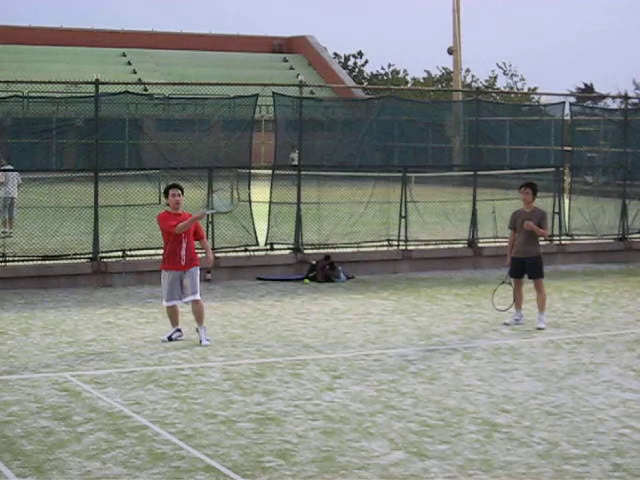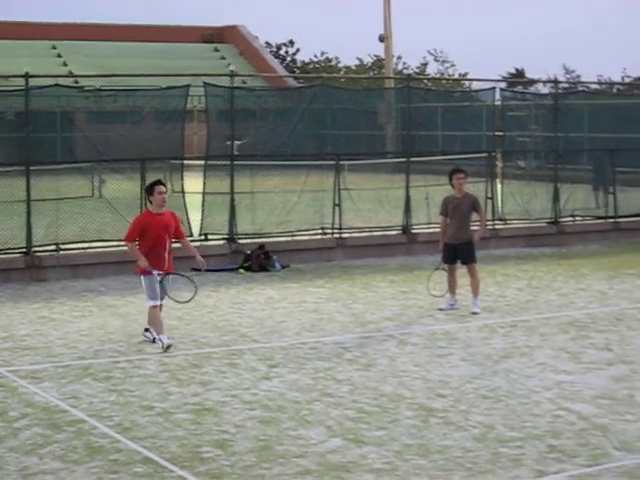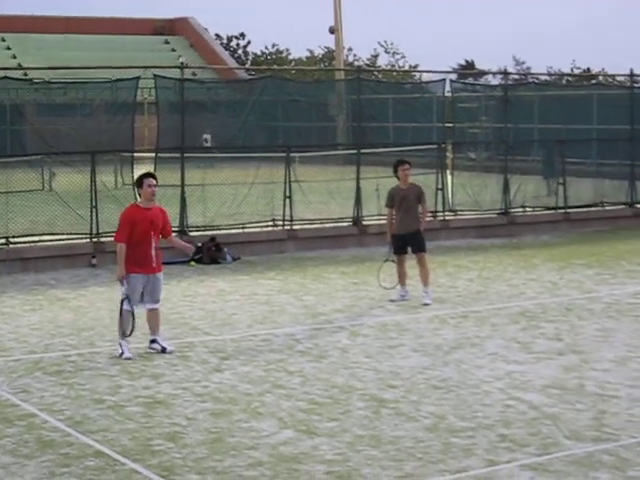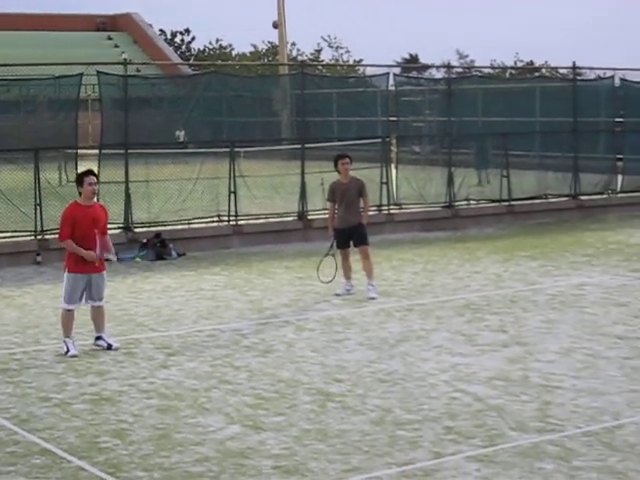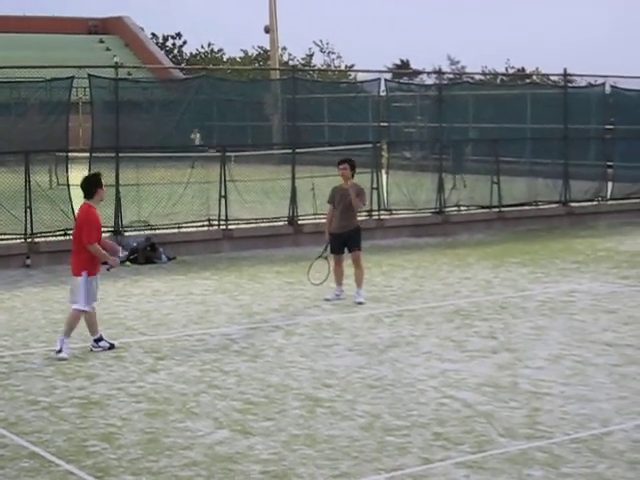
dt=1s
person 1, frame 1
left shoulder: (190, 217)
right shoulder: (163, 217)
left elbow: (201, 237)
right elbow: (177, 229)
left wrist: (209, 252)
right wrist: (195, 219)
left hip: (190, 265)
right hip: (171, 267)
left knee: (195, 298)
right knee: (170, 302)
left ankle: (202, 329)
right ankle: (176, 330)
person 1, frame 2
left shoulder: (172, 217)
right shoulder: (142, 219)
left elbow: (182, 238)
right elbow: (129, 240)
left wrist: (197, 256)
right wrist: (140, 258)
left hip: (166, 267)
right hip: (149, 269)
left knee: (159, 302)
right knee: (154, 303)
left ankle: (149, 329)
right ankle: (162, 338)
person 1, frame 3
left shoulder: (161, 212)
right shoulder: (129, 213)
left elbow: (168, 236)
right elbow: (121, 242)
left wrist: (184, 246)
right wrist: (120, 266)
left hip: (154, 268)
right hip: (133, 269)
left knee: (153, 305)
right knee: (128, 307)
left ankle: (155, 340)
right ankle: (123, 343)
person 1, frame 4
left shoulder: (102, 210)
right shoulder: (71, 211)
right elbow: (64, 240)
left wrist: (111, 251)
right wrist: (84, 253)
left hip: (98, 266)
right hip: (75, 268)
left knee: (98, 303)
right knee: (69, 305)
left ankle: (100, 337)
right ankle: (68, 341)
person 1, frame 5
left shoulder: (88, 211)
right shoulder: (90, 214)
right elbow: (91, 245)
left wrist: (114, 247)
right wrist: (109, 258)
left hip: (87, 267)
right hip: (85, 268)
left knee: (89, 305)
right knee: (82, 307)
left ankle: (97, 339)
right ankle: (63, 340)
person 2, frame 1
left shoulder: (540, 213)
right shoulder: (516, 214)
left elbow: (546, 234)
right elbow: (512, 236)
left wrist: (534, 228)
right wrist: (509, 255)
left hip: (534, 255)
right hip: (517, 255)
left knee: (539, 285)
right knee: (517, 284)
left ankle: (541, 317)
right ankle: (518, 315)
person 2, frame 2
left shoulder: (472, 199)
right shoulder: (447, 200)
left elbow: (482, 216)
right elbow: (444, 222)
left wrist: (479, 232)
right wrist: (441, 241)
left hip: (466, 241)
right hip: (449, 241)
left knee: (472, 270)
right knee: (451, 270)
left ankle: (476, 302)
right ankle: (452, 300)
person 2, frame 3
left shoulder: (417, 189)
right shoulder: (392, 192)
left elbow: (424, 208)
right elbow: (390, 213)
left wrist: (423, 223)
right wrist: (389, 233)
left hip: (415, 230)
right hip: (398, 232)
left knee: (422, 260)
right knee: (400, 261)
left ankle: (426, 292)
right ankle: (403, 291)
person 2, frame 4
left shoulder: (359, 183)
right shoulder: (334, 186)
left elbow: (366, 202)
right elbow: (332, 207)
left wrist: (364, 218)
right wrist: (330, 226)
left hip: (357, 224)
right hip: (341, 226)
left knee: (365, 253)
right knee: (344, 256)
left ankle: (371, 286)
right ankle: (348, 285)
person 2, frame 5
left shoulder: (358, 189)
right shoulder: (335, 190)
left elbow: (359, 207)
right elbow: (331, 211)
left wrist: (352, 193)
right wrist: (327, 230)
left hip: (352, 230)
right hip: (336, 231)
left knee: (356, 260)
right knee: (337, 261)
left ankle: (359, 292)
right ankle: (339, 291)
